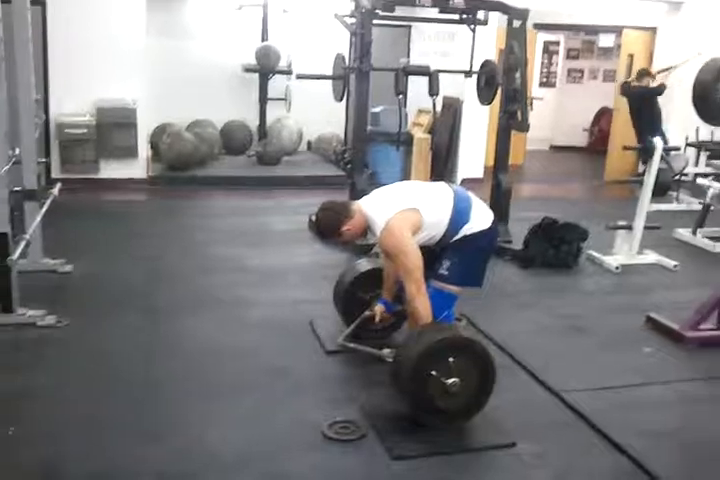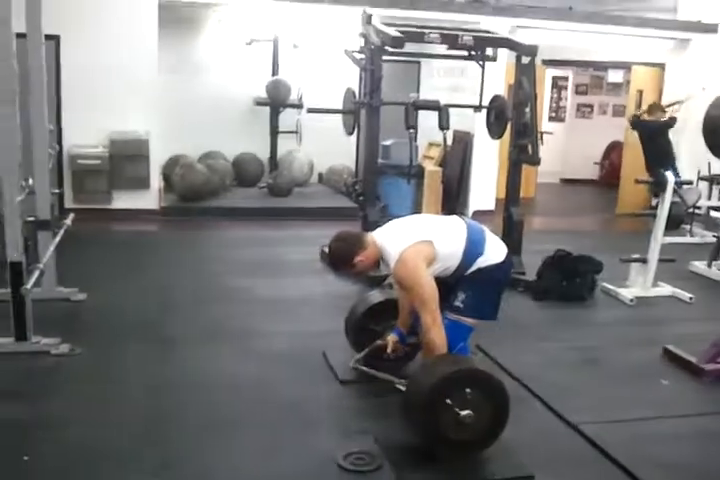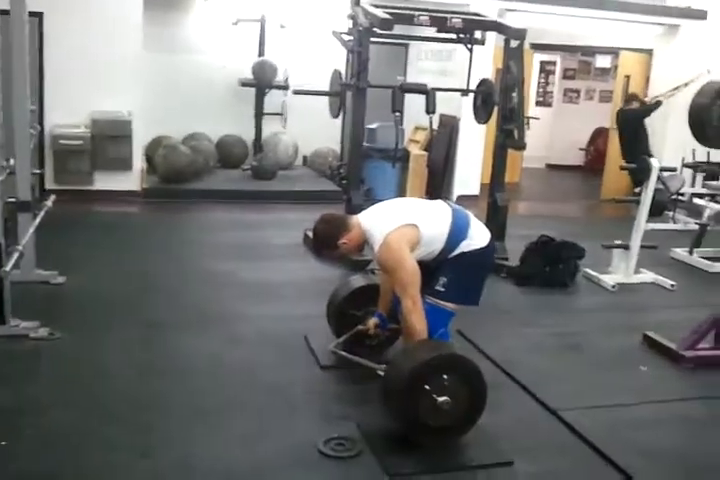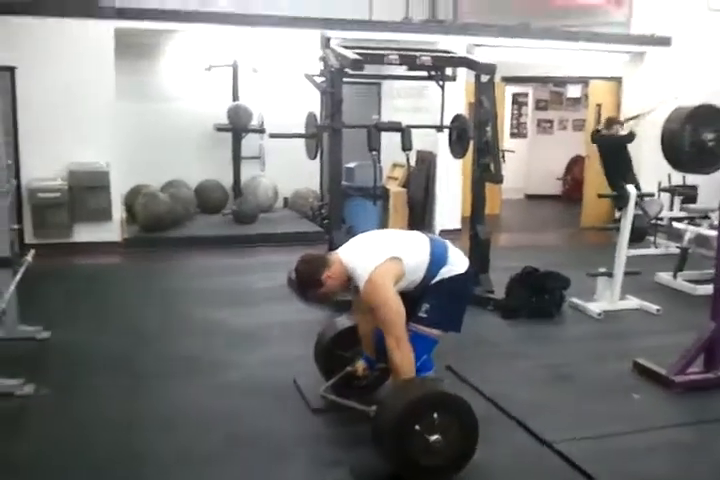
dt=0.3s
person 1, frame 1
left shoulder: (391, 228)
right shoulder: (369, 206)
left elbow: (416, 288)
right elbow: (392, 258)
right wrist: (386, 300)
left hip: (475, 229)
right hip: (450, 217)
left knee: (435, 304)
right knee: (409, 282)
person 1, frame 2
left shoulder: (405, 261)
right shoulder: (382, 238)
left elbow: (432, 319)
right elbow: (407, 290)
right wrist: (400, 331)
left hip: (489, 262)
right hip: (464, 251)
left knee: (450, 337)
right knee: (422, 317)
person 1, frame 3
left shoulder: (389, 243)
right shoulder: (366, 220)
left elbow: (412, 303)
right elbow: (389, 273)
right wrist: (381, 315)
left hip: (472, 246)
right hip: (446, 235)
left knee: (431, 322)
right knee: (403, 298)
person 1, frame 4
left shoulder: (372, 279)
right shoulder: (344, 258)
left elbow: (398, 341)
right elbow: (364, 313)
right wrist: (367, 357)
left hip: (451, 273)
right hip: (424, 268)
left knee: (414, 353)
right knee: (385, 339)
